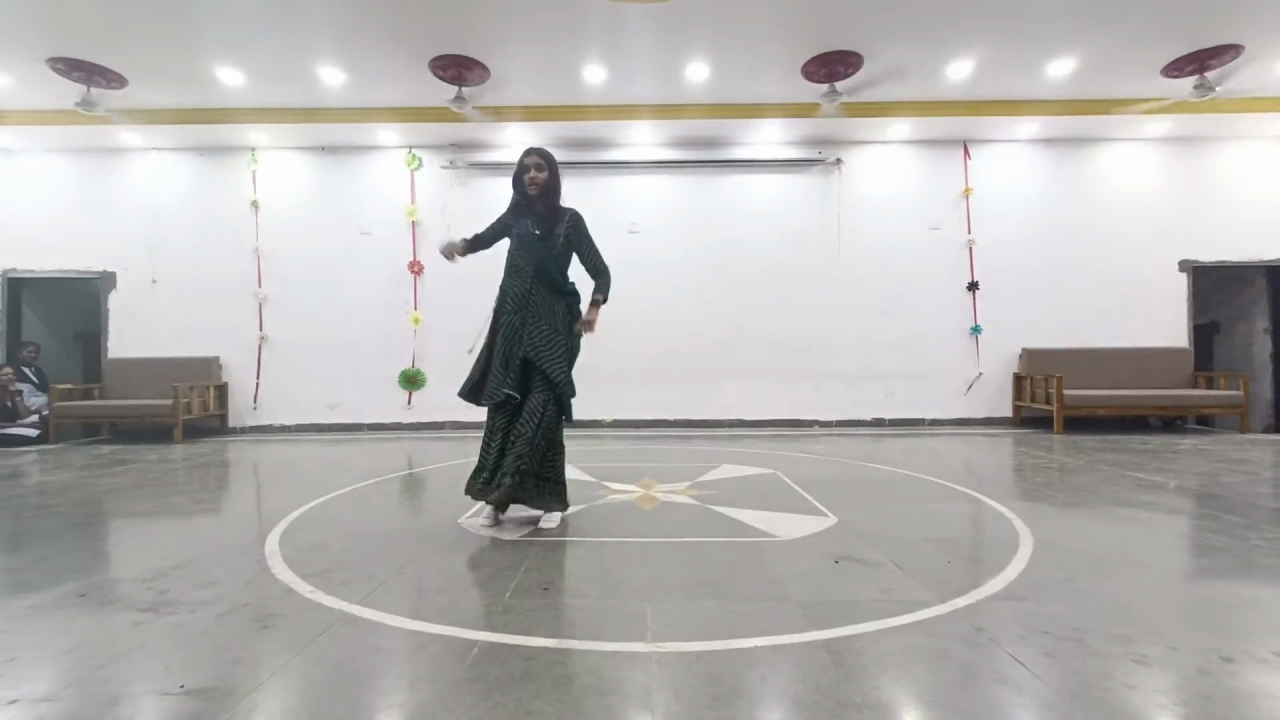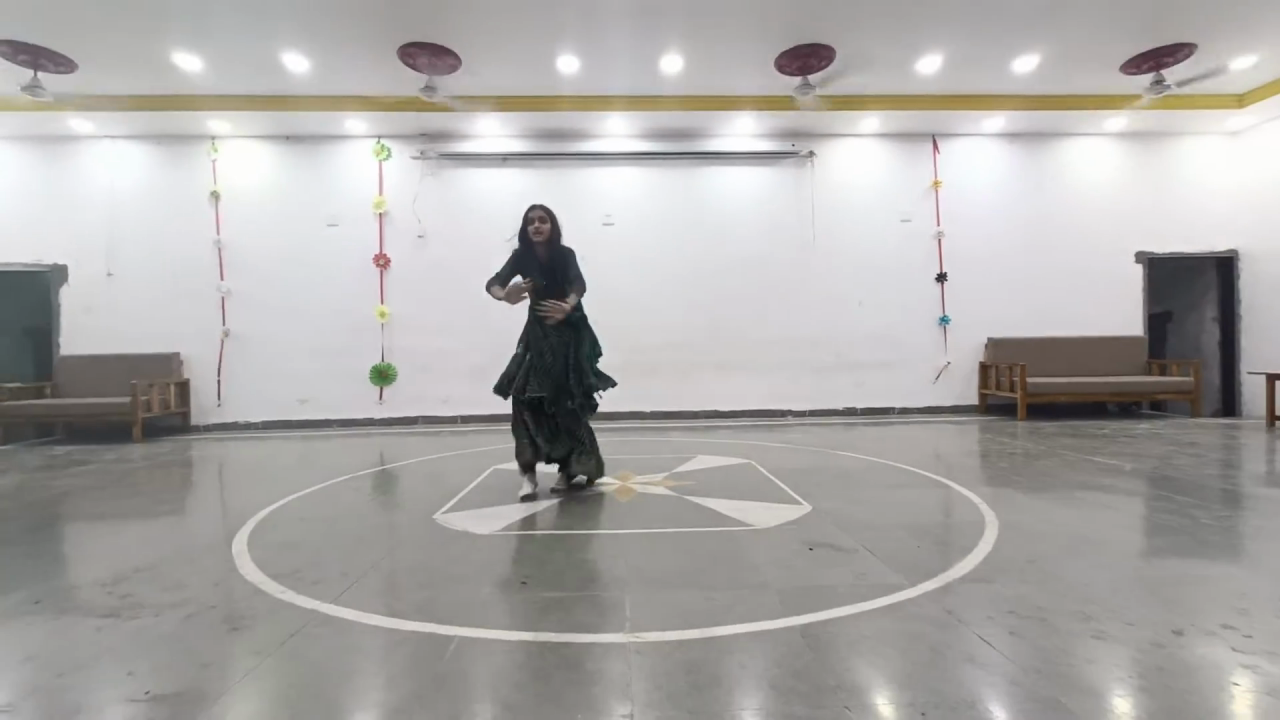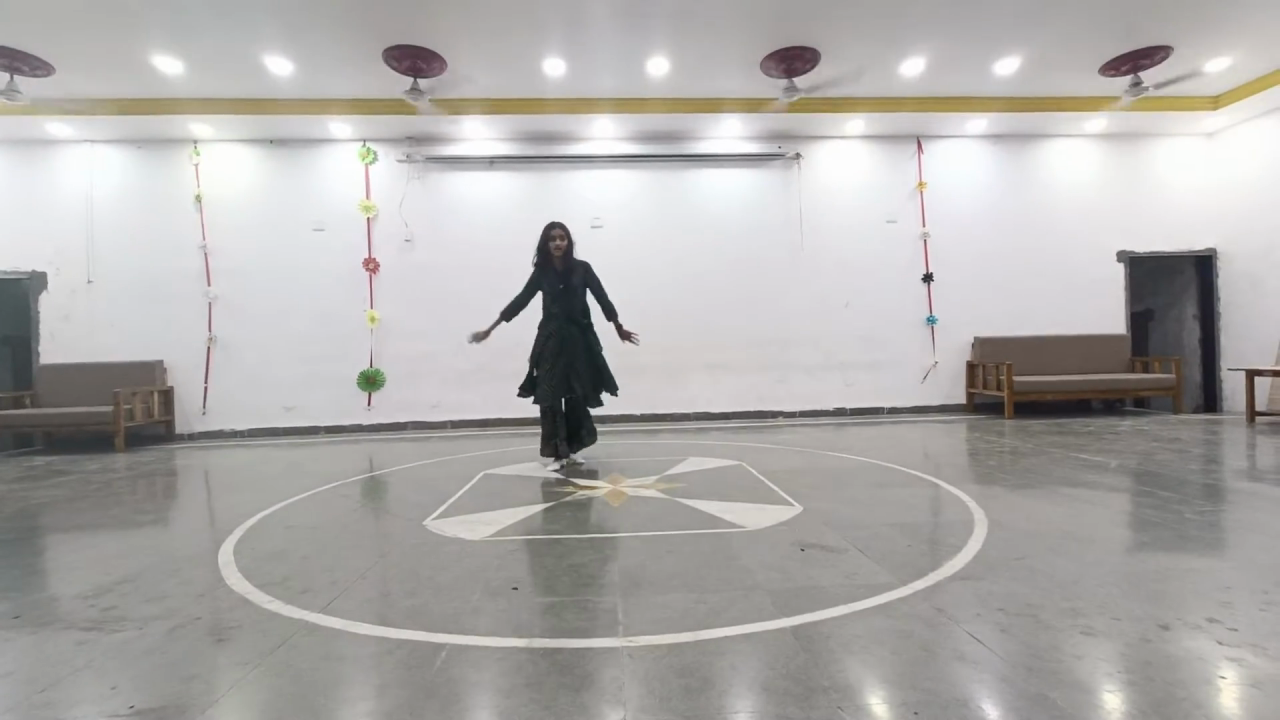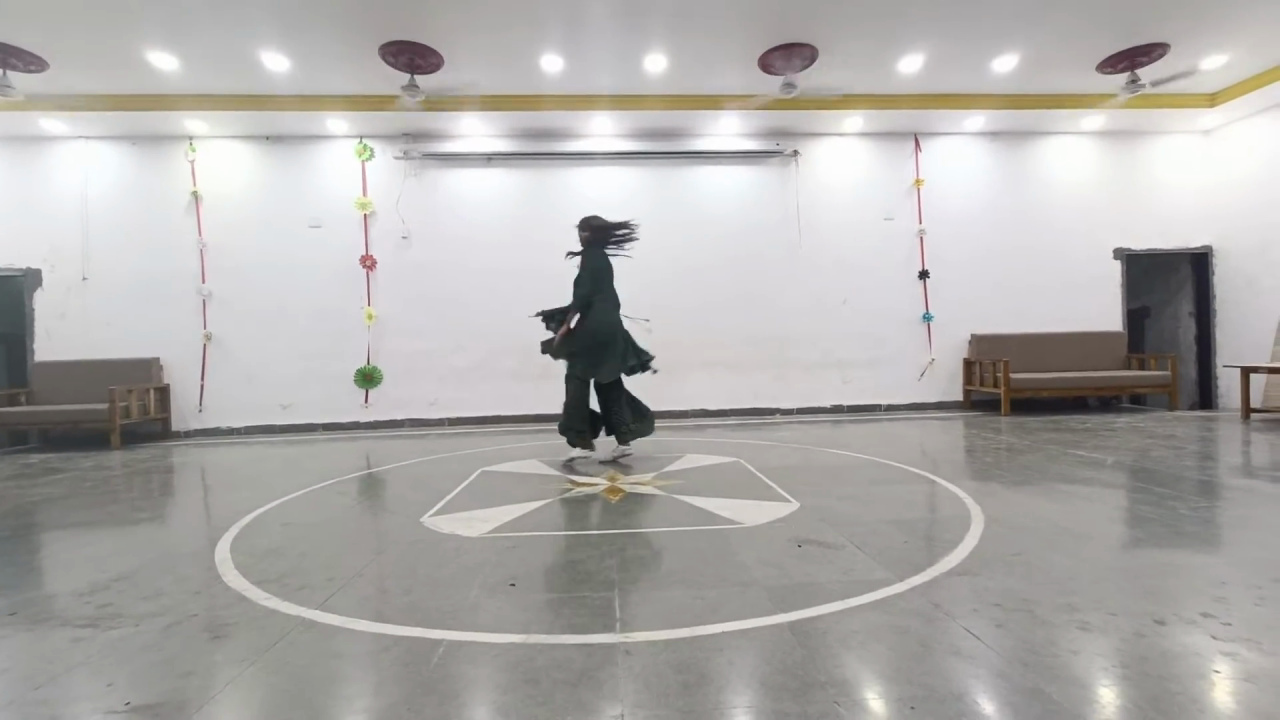
dt=0.7s
person 1, frame 1
left shoulder: (568, 219)
right shoulder: (514, 217)
left elbow: (599, 271)
right elbow: (478, 241)
left wrist: (594, 308)
right wrist: (456, 247)
left hip: (553, 321)
right hip: (512, 317)
left knee: (543, 405)
right knee: (503, 403)
left ankle: (550, 499)
right ankle: (496, 495)
person 1, frame 2
left shoulder: (565, 255)
right shoulder: (521, 257)
left elbow: (577, 285)
right elbow: (495, 281)
left wrist: (567, 307)
right wrist: (503, 294)
left hip: (570, 336)
right hip: (538, 335)
left knee: (568, 405)
right knee: (525, 398)
left ankle: (573, 469)
right ankle: (528, 473)
person 1, frame 3
left shoulder: (582, 269)
right shoulder: (541, 272)
left elbow: (602, 300)
right elbow: (519, 301)
left wrist: (619, 329)
right wrist: (489, 330)
left hip: (580, 338)
right hip: (551, 339)
left knee: (578, 396)
right knee: (550, 397)
left ankle: (572, 447)
right ankle: (556, 452)
person 1, frame 4
left shoulder: (592, 257)
right shoulder: (603, 258)
left elbow: (584, 294)
left wrist: (565, 326)
left hip: (593, 326)
right hip: (609, 325)
left knee: (577, 381)
right knee: (609, 385)
left ankle: (583, 442)
right ankle: (624, 440)
